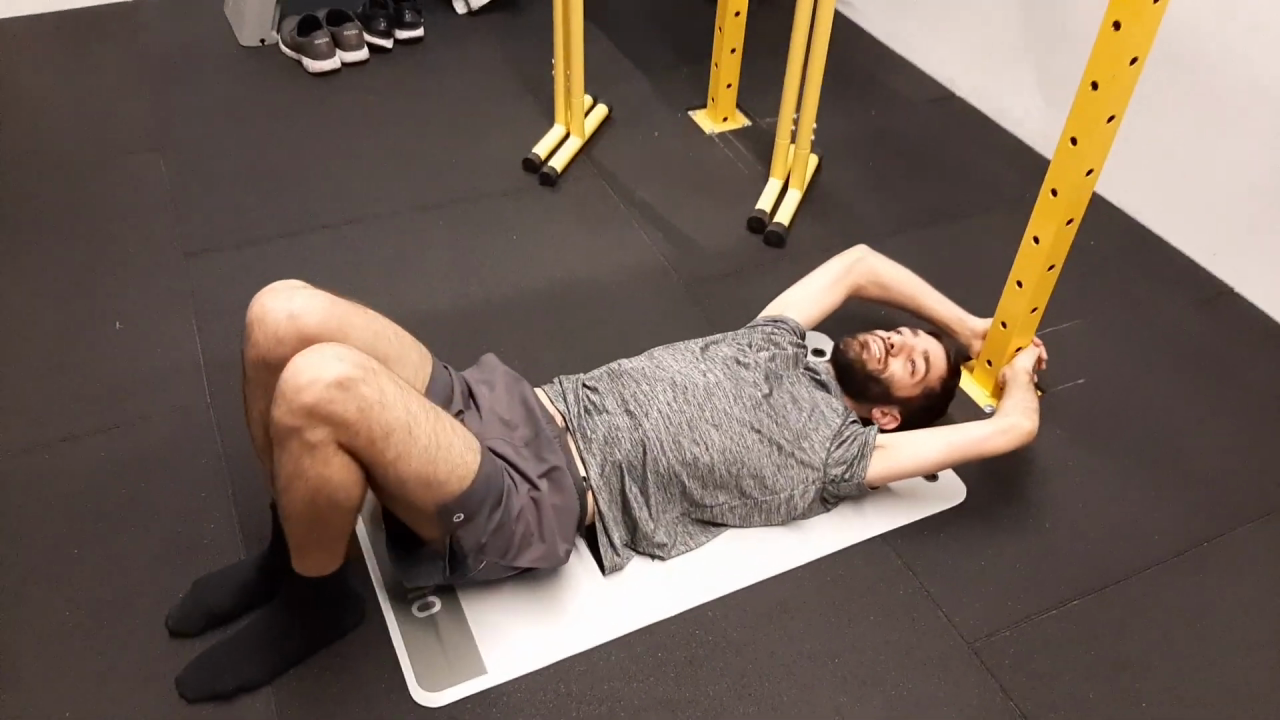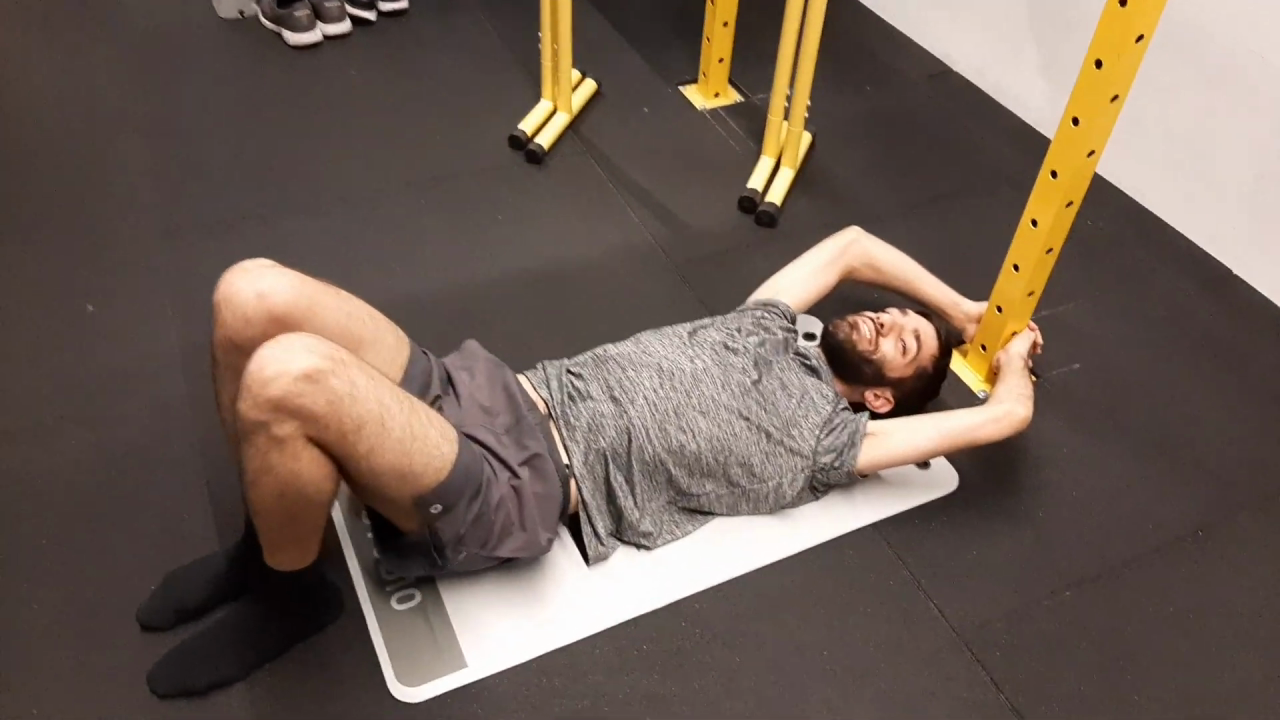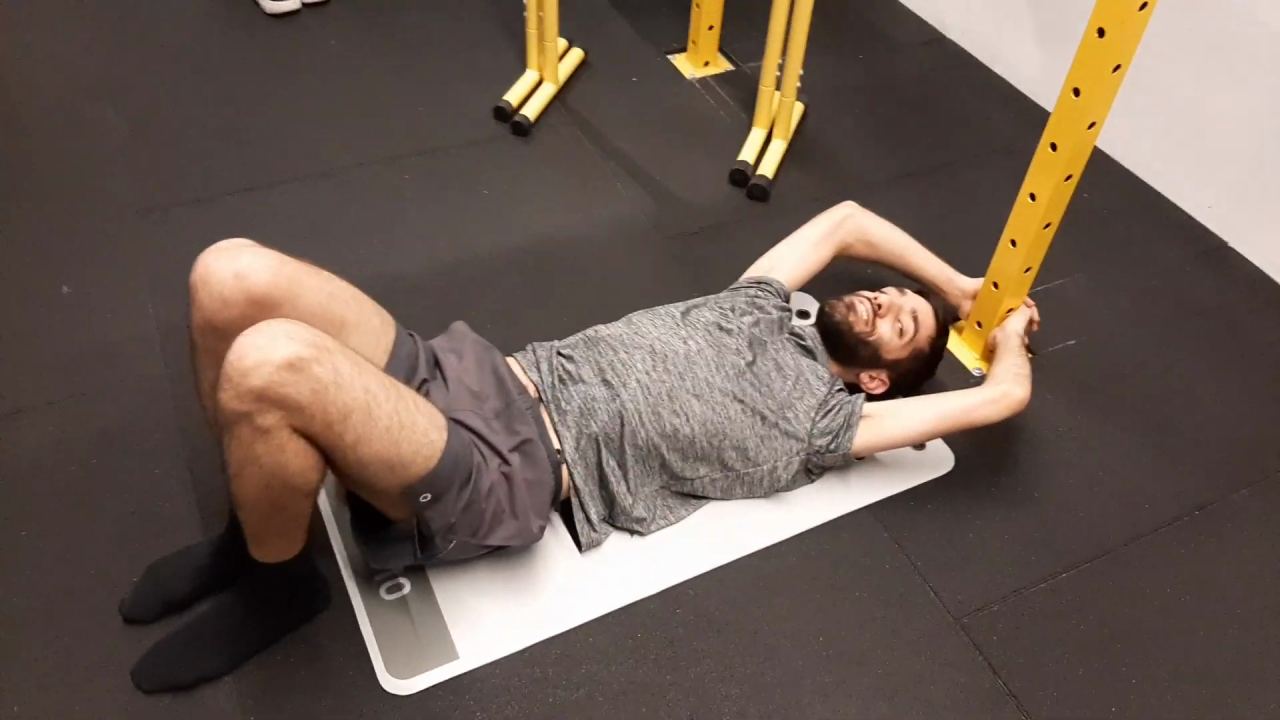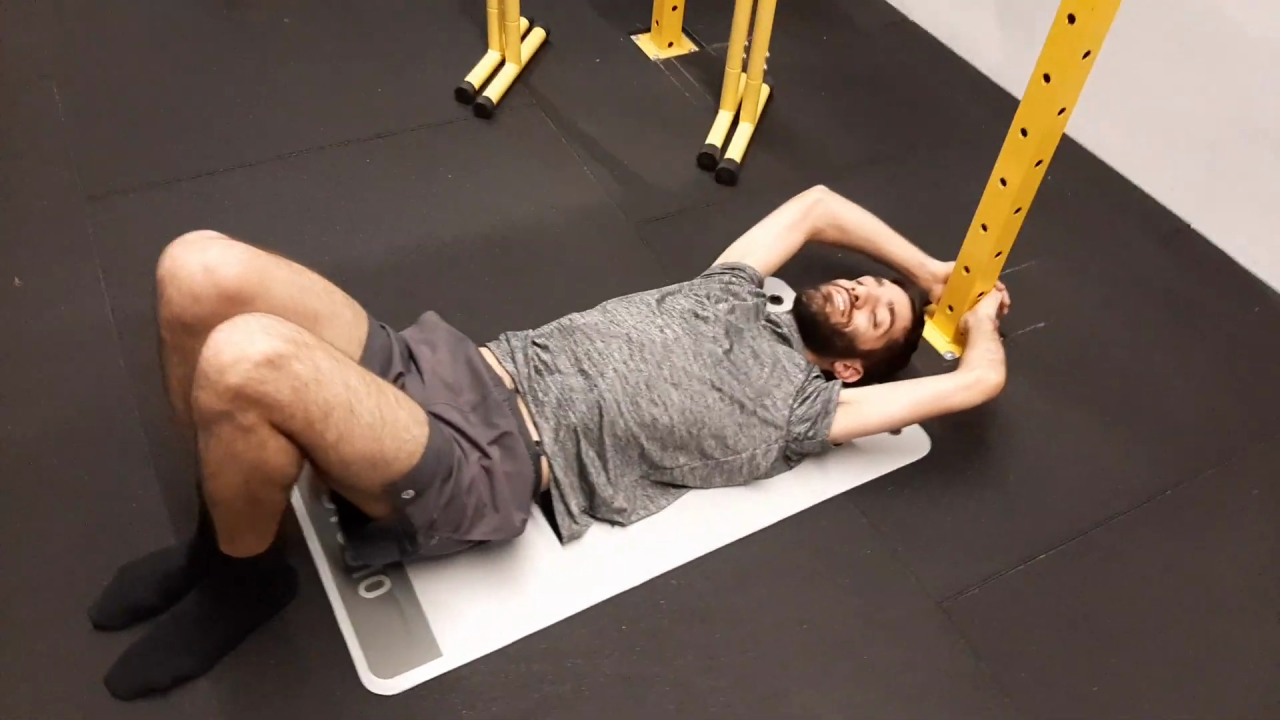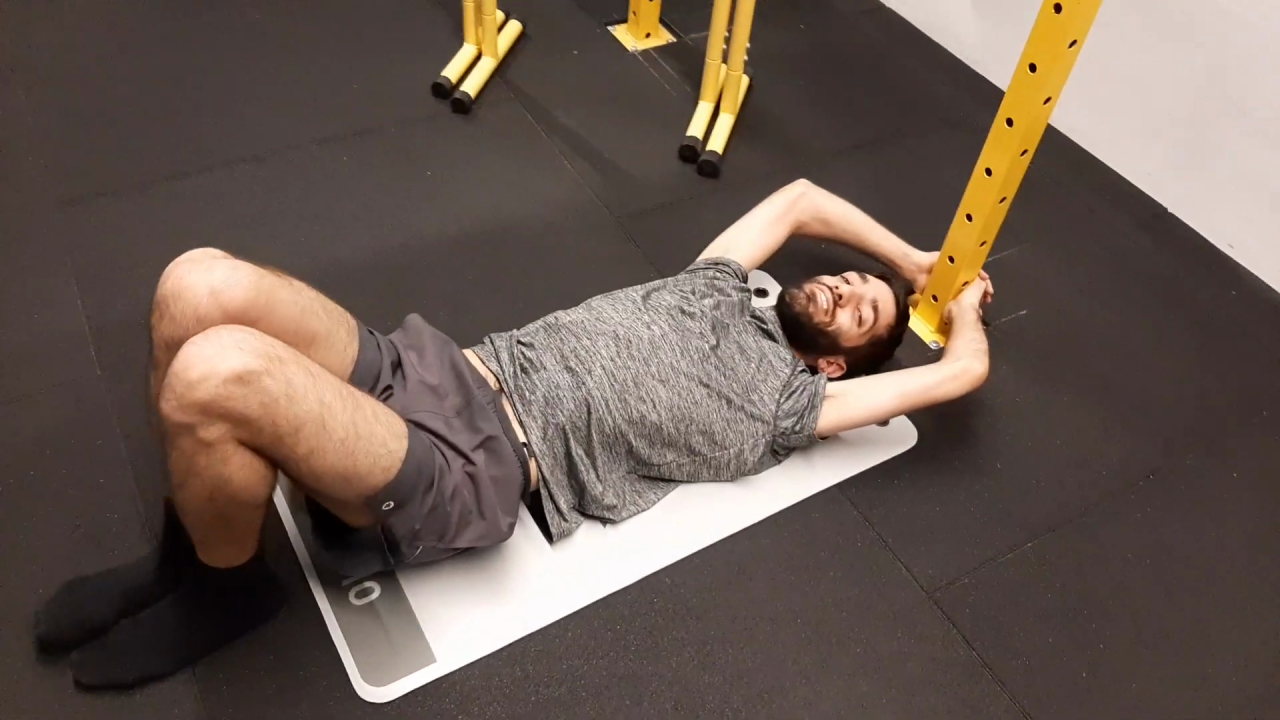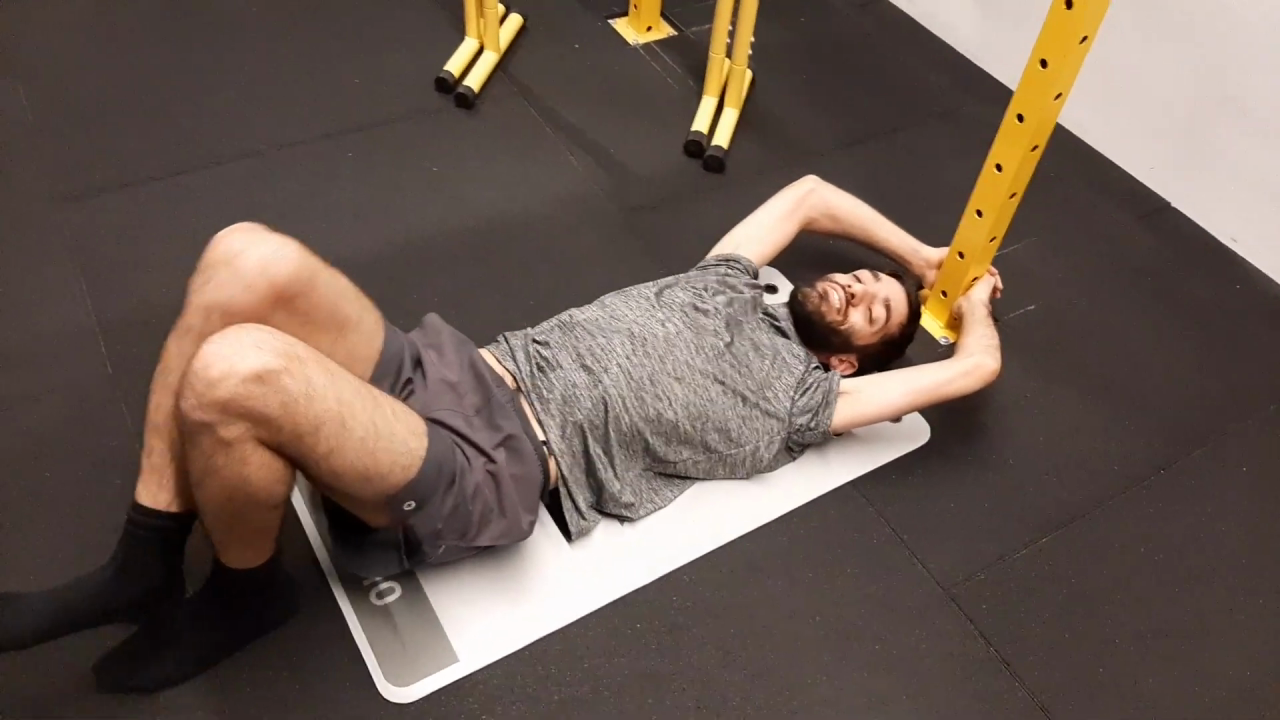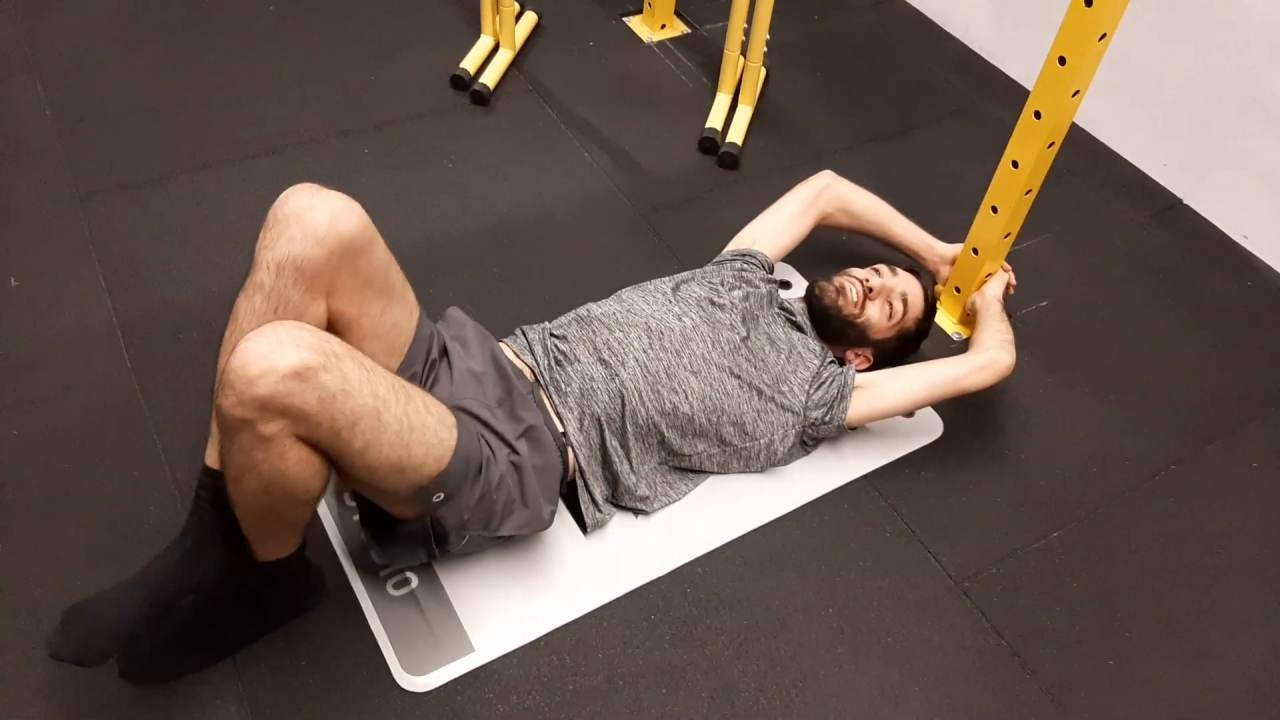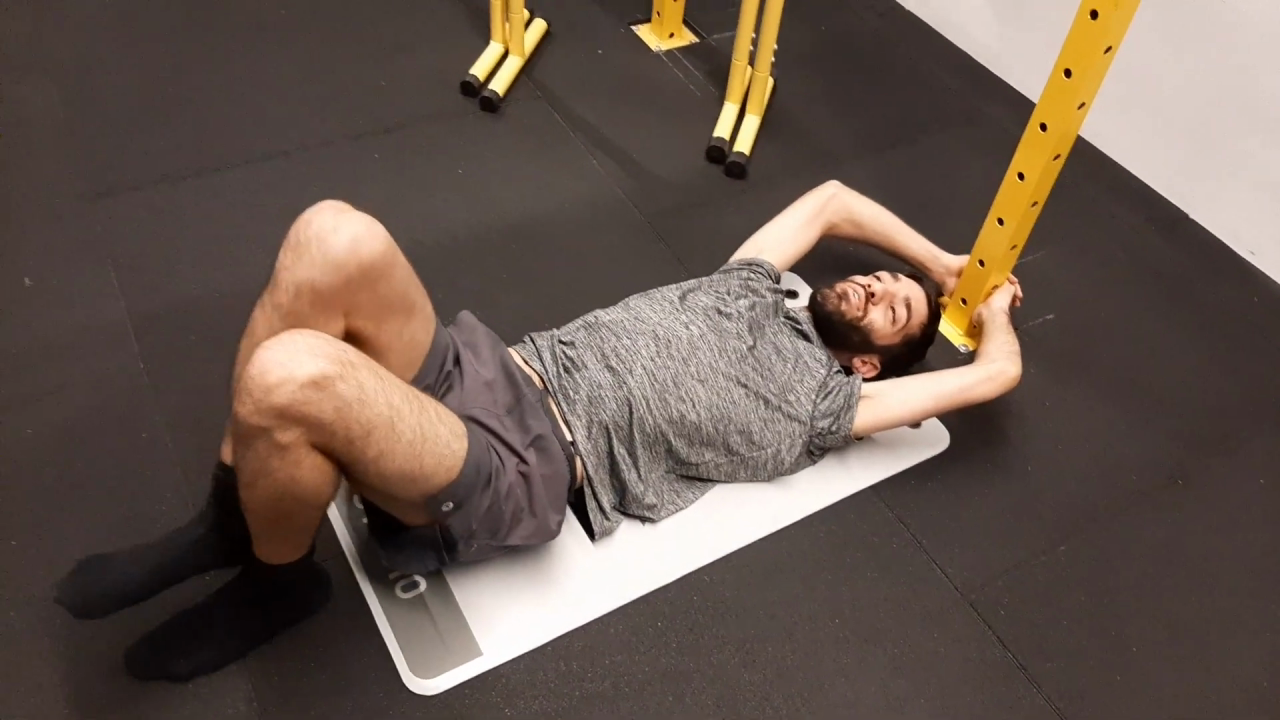
dt=0.2s
person 1, frame 1
left shoulder: (839, 451)
right shoulder: (779, 348)
left elbow: (1011, 427)
right elbow: (859, 262)
right wrist: (971, 324)
left hip: (532, 500)
right hip: (519, 408)
left knee: (322, 385)
right knee: (283, 316)
left ankle: (313, 599)
right ankle: (291, 549)
person 1, frame 2
left shoulder: (831, 438)
right shoulder: (768, 332)
left elbow: (1004, 415)
right elbow: (852, 244)
right wrist: (967, 308)
left hip: (514, 490)
right hip: (501, 396)
left knee: (288, 378)
right knee: (252, 296)
left ankle: (288, 594)
right ankle: (263, 545)
person 1, frame 3
left shoulder: (826, 420)
right shoulder: (760, 310)
left elbow: (1001, 395)
right elbow: (846, 218)
right wrist: (962, 285)
left hip: (506, 472)
right hip: (490, 377)
left knee: (269, 367)
right knee: (231, 279)
left ankle: (273, 585)
right ankle: (249, 533)
person 1, frame 4
left shoulder: (803, 406)
right shoulder: (737, 296)
left elbow: (975, 380)
right elbow: (819, 202)
right wrist: (933, 267)
left hip: (482, 466)
right hip: (461, 367)
left knee: (246, 361)
right knee: (200, 272)
left ankle: (242, 579)
right ankle: (224, 529)
person 1, frame 5
left shoulder: (790, 402)
right shoulder: (718, 292)
left elbow: (962, 370)
right elbow: (801, 196)
right wrist: (912, 256)
left hip: (469, 473)
right hip: (448, 372)
left knee: (218, 376)
right knee: (206, 290)
left ankle: (223, 588)
right ankle: (184, 547)
person 1, frame 6
left shoulder: (803, 399)
right shoulder: (728, 290)
left elbow: (973, 366)
right elbow: (809, 192)
right wrist: (922, 253)
left hip: (487, 473)
right hip: (463, 372)
left knee: (236, 374)
right knee: (249, 263)
left ankle: (244, 591)
right ankle: (144, 565)
person 1, frame 7
left shoulder: (819, 392)
right shoulder: (745, 284)
left elbow: (987, 361)
right elbow: (826, 186)
right wrist: (937, 247)
left hip: (513, 463)
right hip: (483, 364)
left knee: (274, 371)
right knee: (316, 221)
left ankle: (271, 580)
right ankle: (211, 542)
person 1, frame 8
left shoulder: (824, 402)
right shoulder: (754, 293)
left elbow: (993, 374)
right elbow: (831, 197)
right wrist: (942, 259)
left hip: (520, 472)
right hip: (492, 372)
left knee: (290, 379)
right knee: (339, 243)
left ankle: (278, 581)
right ankle: (229, 519)
